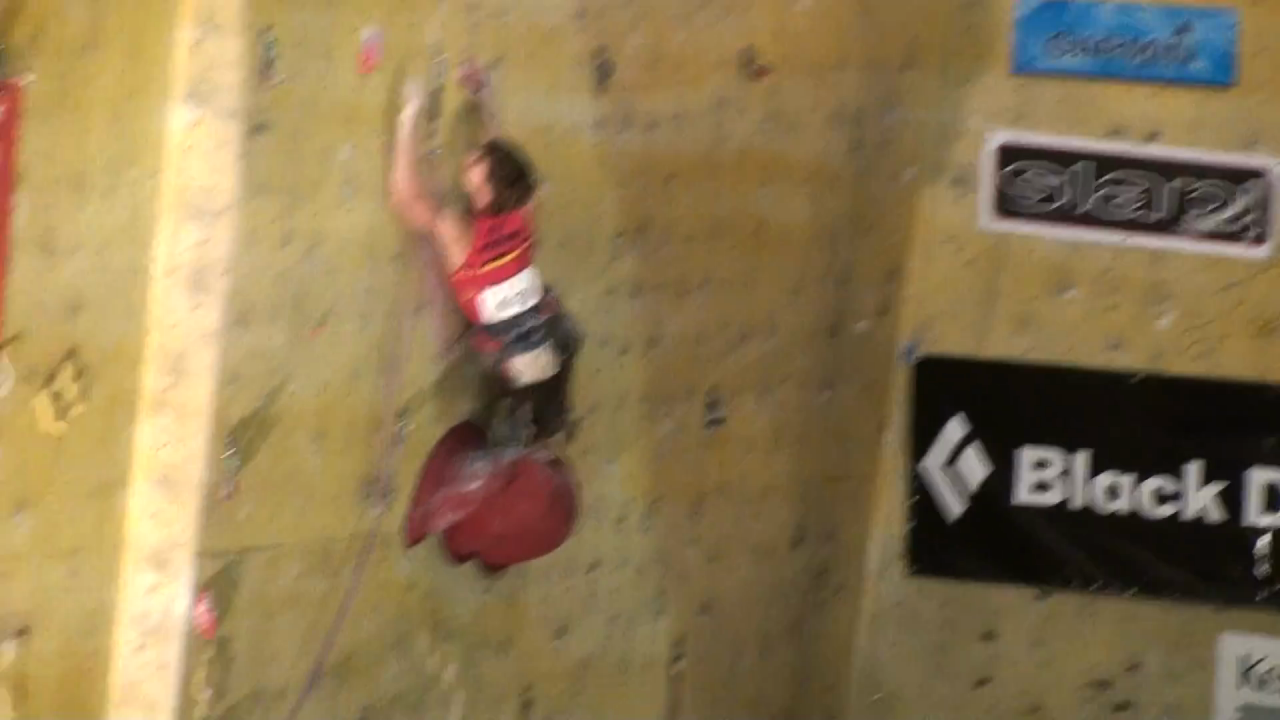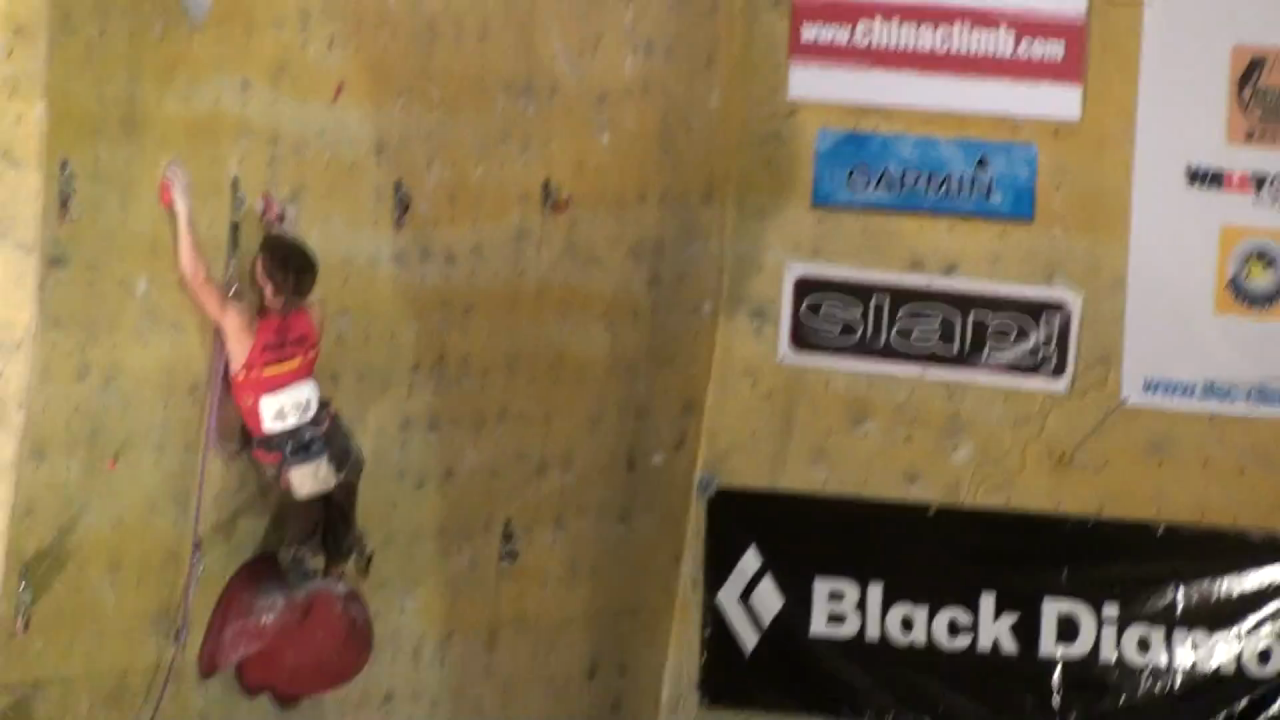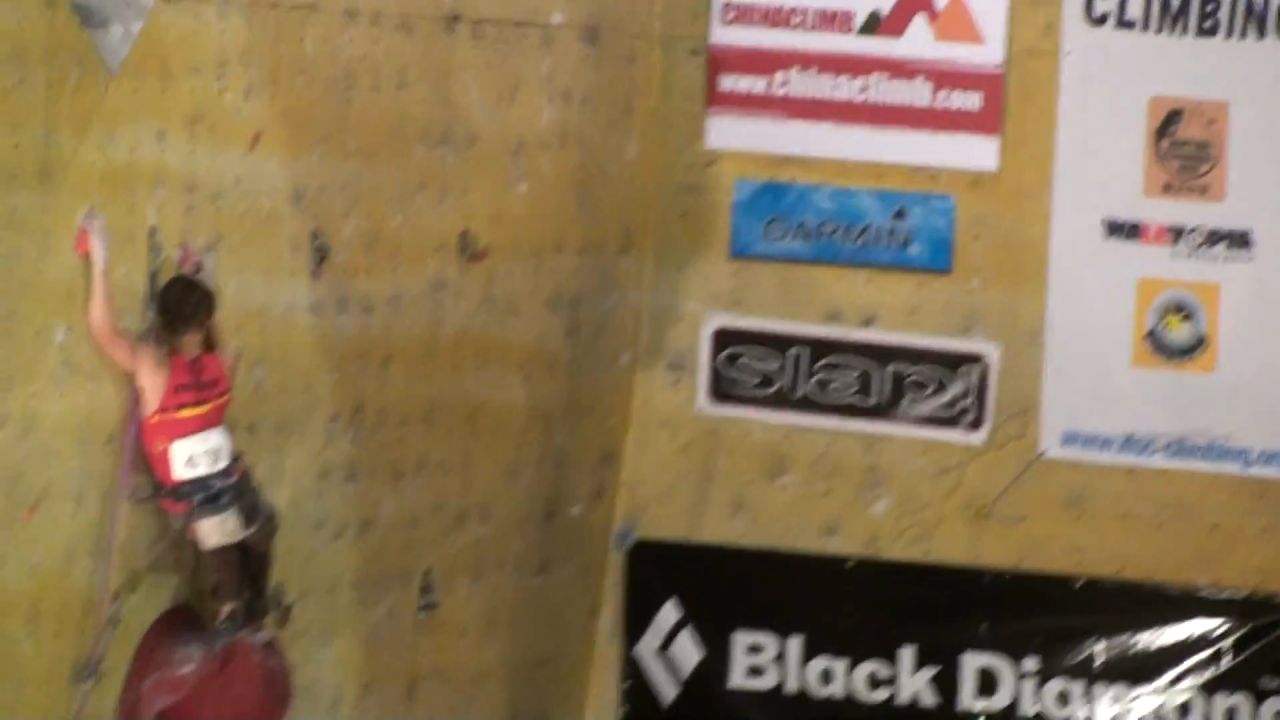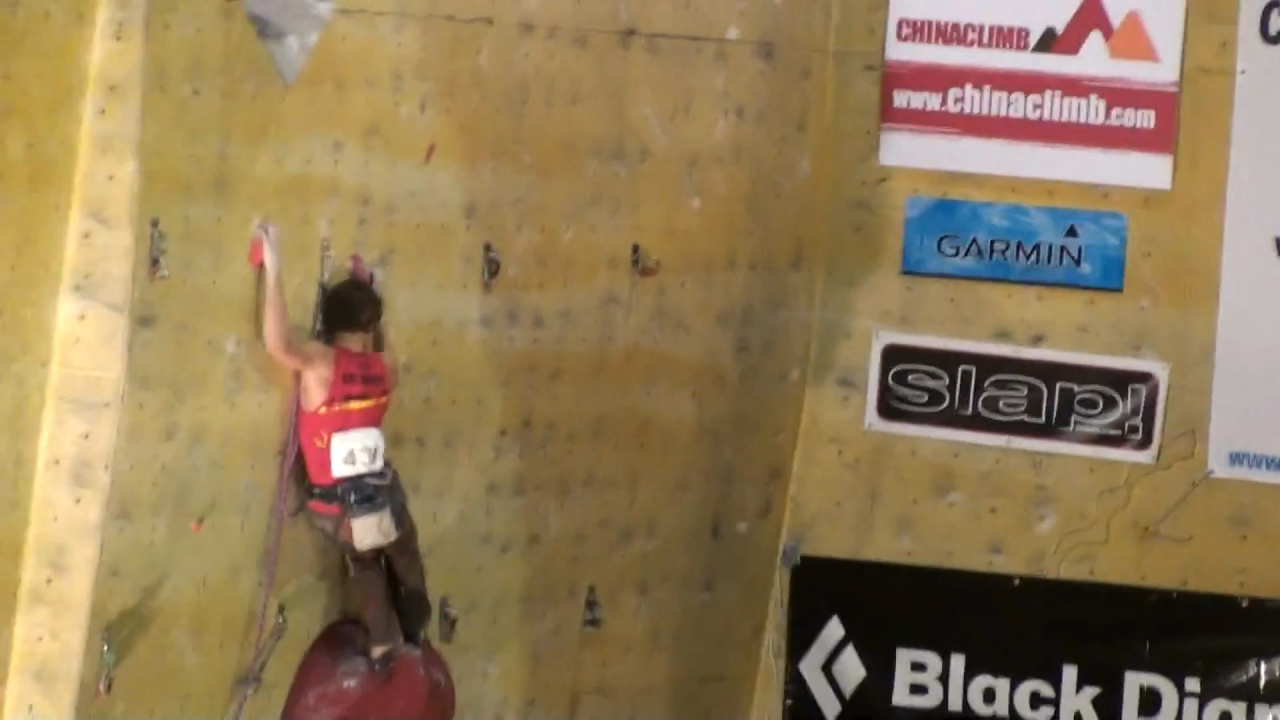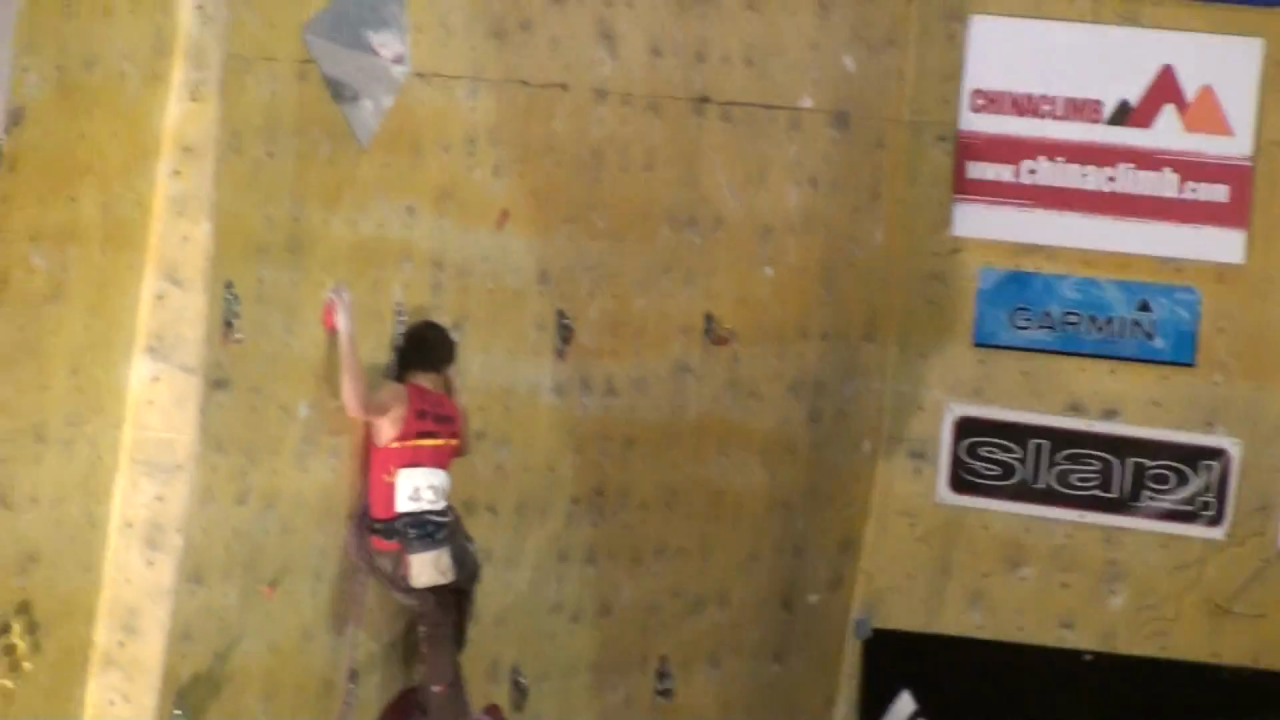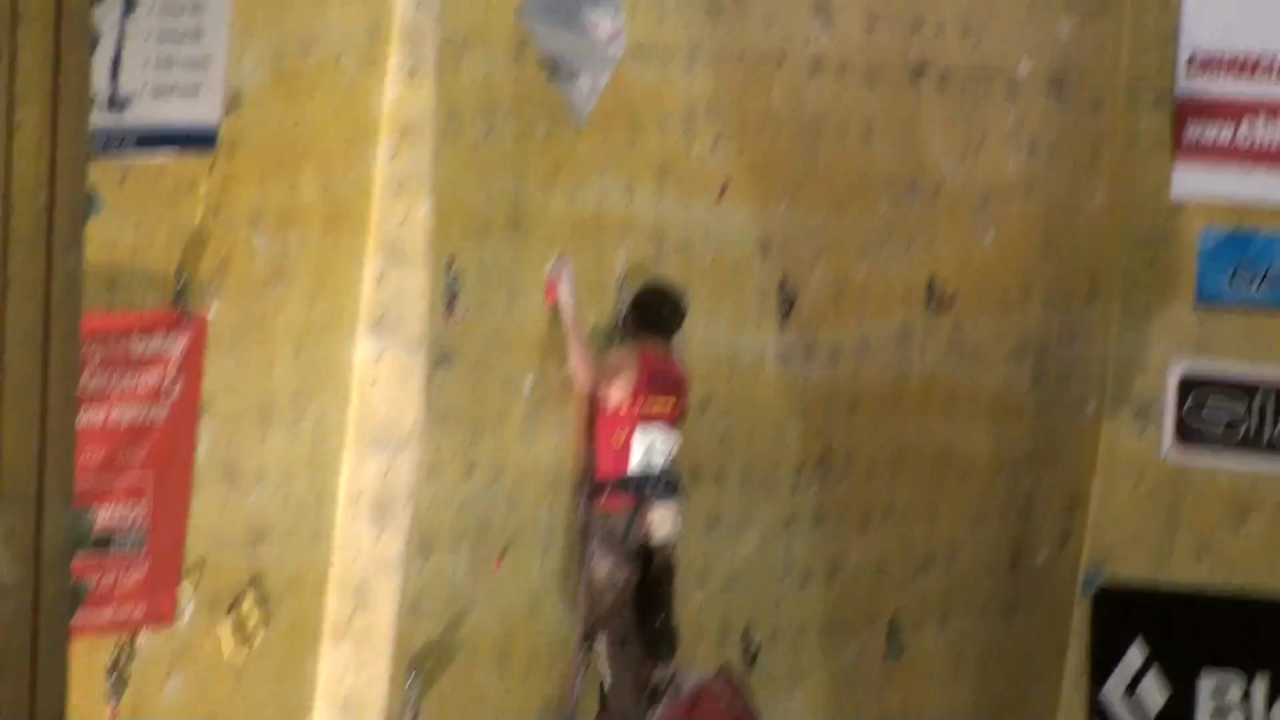
dt=0.5s
person 1, frame 1
left shoulder: (457, 228)
right shoulder: (522, 213)
left elbow: (402, 195)
right elbow: (502, 158)
left wrist: (408, 119)
right wrist: (482, 109)
left hip: (512, 349)
right hip: (552, 331)
right ankle: (548, 428)
person 1, frame 2
left shoulder: (242, 325)
right shoulder: (310, 319)
left elbow: (195, 276)
right elbow: (293, 274)
left wrist: (181, 208)
right wrist: (274, 230)
left hip: (290, 459)
right hip: (329, 444)
right ankle: (341, 556)
person 1, frame 3
left shoulder: (153, 369)
right shoulder: (222, 365)
left elbow: (103, 330)
right elbow: (210, 339)
left wrist: (100, 260)
right wrist: (194, 281)
left hip: (189, 508)
right hip: (234, 494)
left knee: (223, 539)
right knee: (262, 527)
left ankle: (231, 599)
right ankle: (254, 604)
person 1, frame 4
left shoulder: (322, 363)
right shoulder: (384, 367)
left elbow: (277, 342)
left wrist: (272, 268)
right wrist: (366, 292)
left hip: (335, 509)
right hip: (382, 498)
left knee: (362, 559)
right knee: (403, 559)
left ankle: (384, 640)
right ankle: (413, 631)
person 1, frame 5
left shoulder: (396, 396)
right shoulder: (454, 410)
left elbow: (357, 406)
left wrist: (346, 331)
right wrist: (447, 381)
left hip: (394, 548)
right hip: (443, 540)
left knee: (436, 622)
right knee: (459, 585)
person 1, frame 6
left shoulder: (627, 359)
right shoulder: (676, 373)
left elbow: (585, 375)
left wrist: (568, 303)
left hip: (620, 506)
right hip: (664, 505)
left knee: (612, 611)
right knee: (655, 598)
right ankle: (658, 675)
